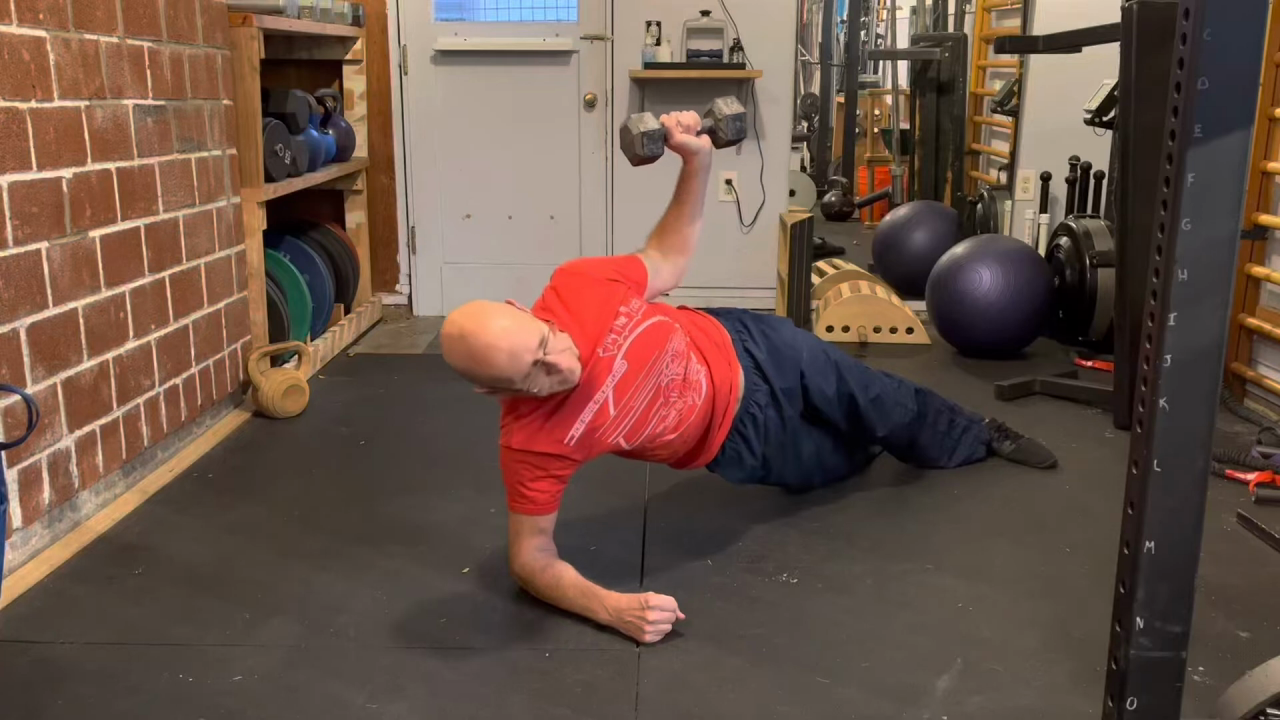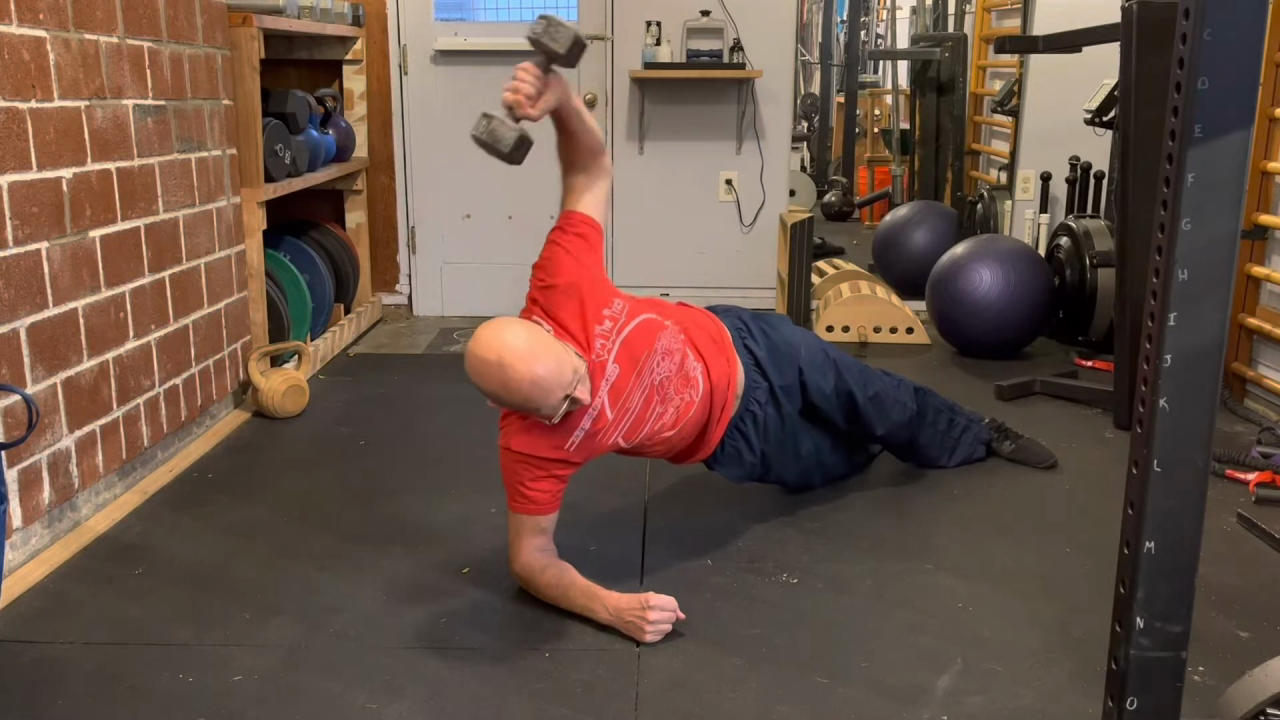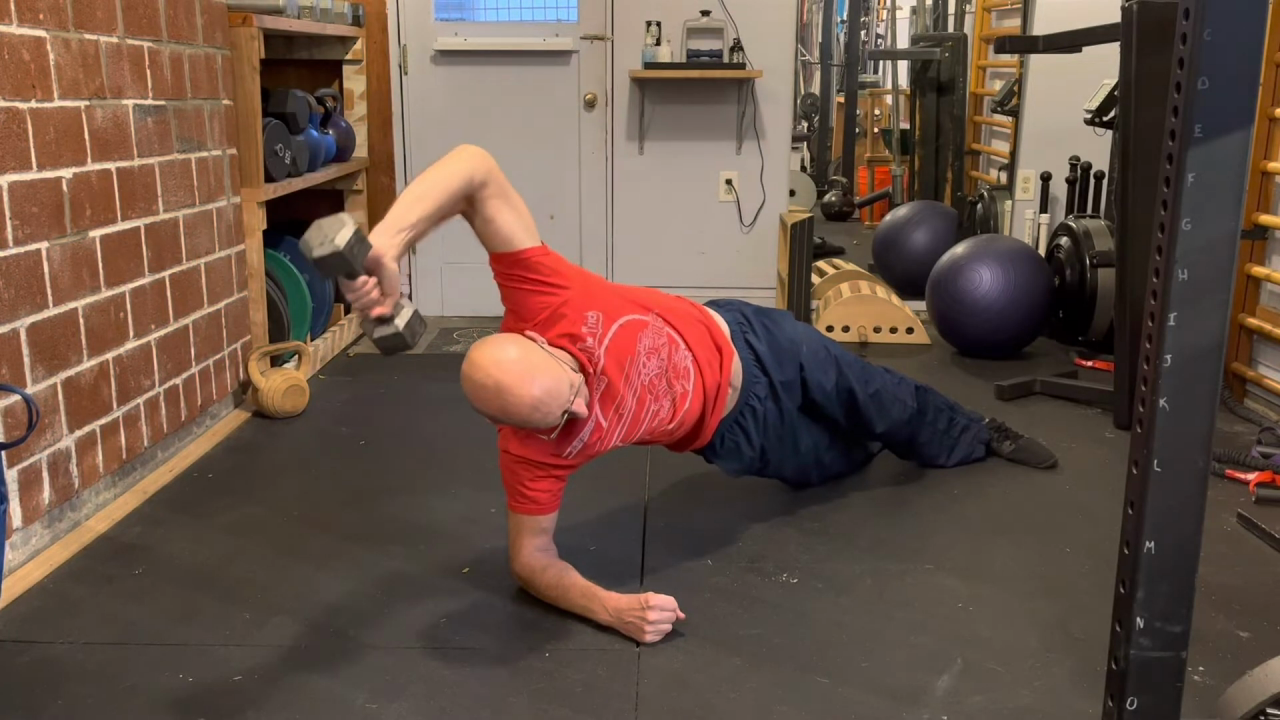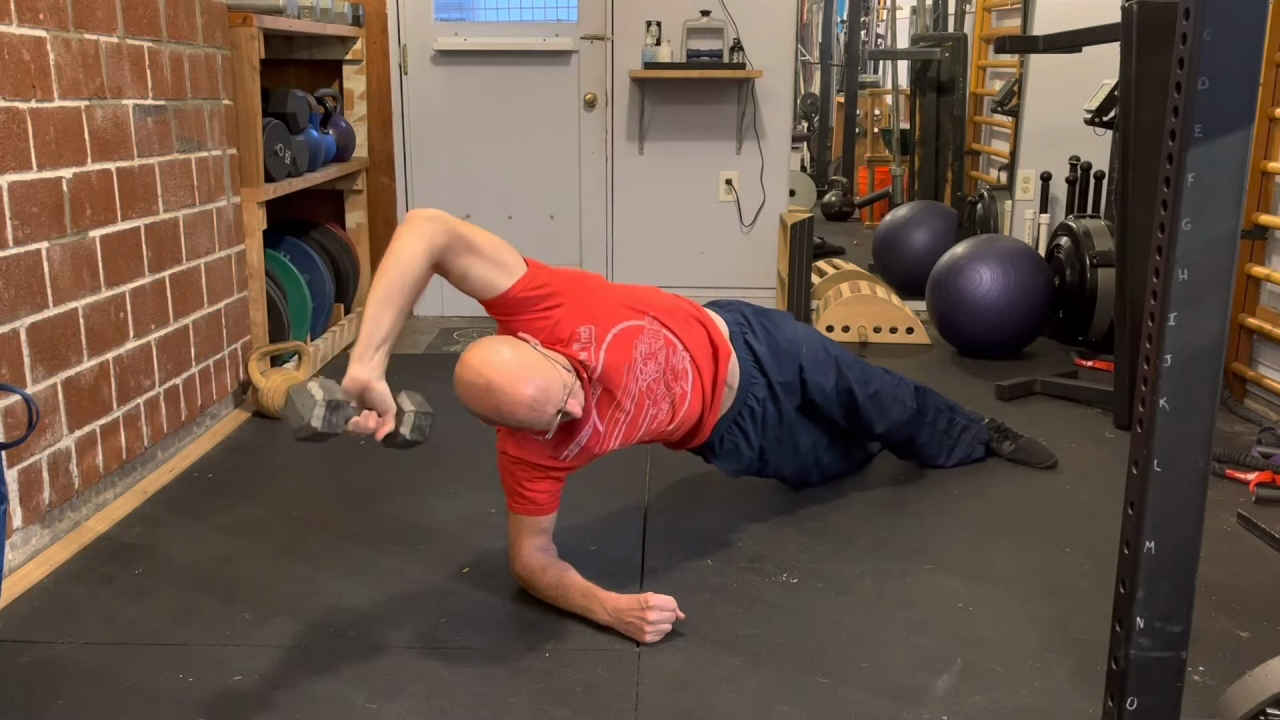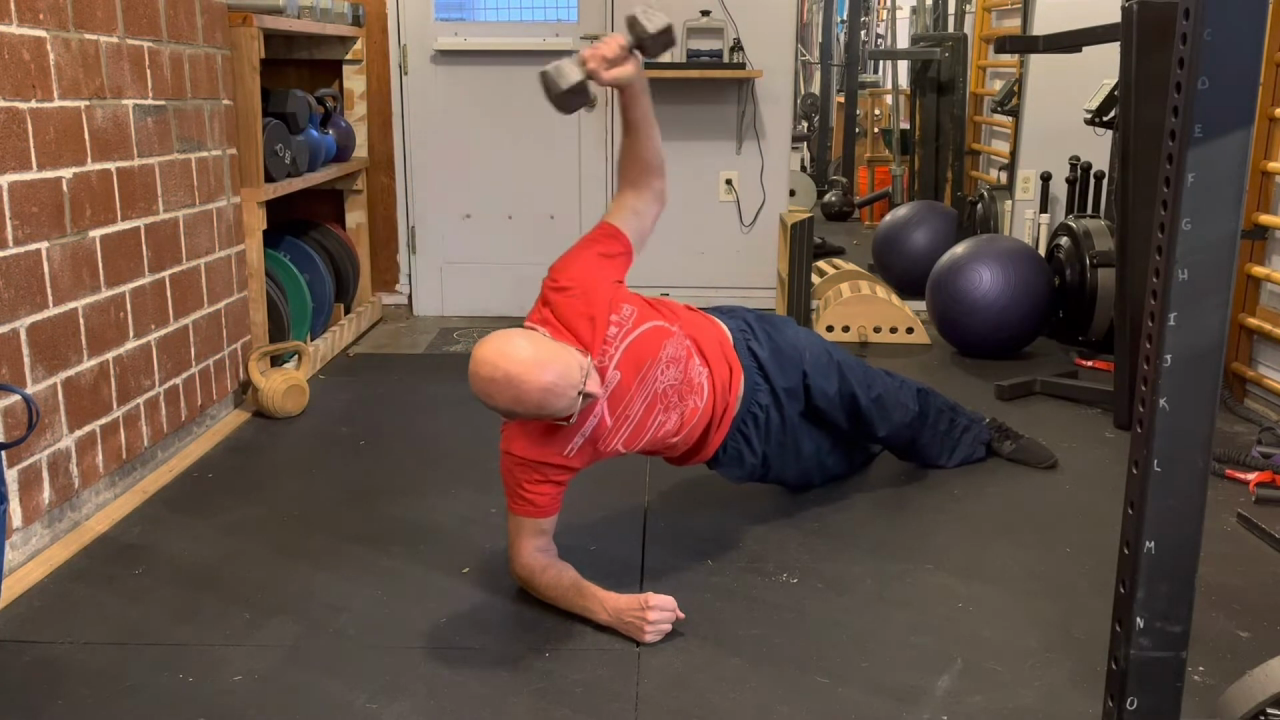
dt=1s
person 1, frame 1
left shoulder: (577, 287)
right shoulder: (529, 440)
left elbow: (667, 262)
right elbow: (530, 556)
left wrist: (698, 161)
right wrist: (612, 608)
left hip: (742, 349)
right hip: (736, 441)
left knee: (889, 407)
right knee: (836, 462)
left ankle: (979, 434)
right ankle: (923, 445)
person 1, frame 2
left shoulder: (559, 291)
right shoulder: (529, 442)
left elbow: (591, 172)
right elbow: (531, 556)
left wrist: (559, 100)
right wrist: (612, 607)
left hip: (743, 348)
right hip: (736, 439)
left knee: (890, 409)
right knee: (836, 461)
left ankle: (979, 435)
right ankle: (873, 442)
person 1, frame 3
left shoulder: (542, 301)
right shoulder: (531, 445)
left elbow: (476, 170)
right elbow: (531, 558)
left wrist: (386, 237)
right wrist: (611, 607)
left hip: (743, 343)
right hip: (734, 432)
left knee: (888, 406)
right knee: (835, 461)
left ankle: (977, 435)
right ankle: (922, 445)
person 1, frame 4
left shoulder: (537, 307)
right shoulder: (529, 449)
left elbow: (428, 230)
right elbow: (531, 558)
left wrist: (370, 356)
right wrist: (610, 608)
left hip: (741, 344)
right hip: (731, 432)
left knee: (886, 404)
right knee: (838, 460)
left ankle: (979, 434)
right ankle: (924, 446)
person 1, frame 5
left shoulder: (569, 300)
right shoulder: (533, 449)
left elbow: (645, 190)
right elbow: (531, 557)
left wrist: (632, 85)
right wrist: (609, 607)
left hip: (747, 350)
right hip: (737, 442)
left knee: (894, 410)
right knee: (841, 460)
left ankle: (982, 436)
